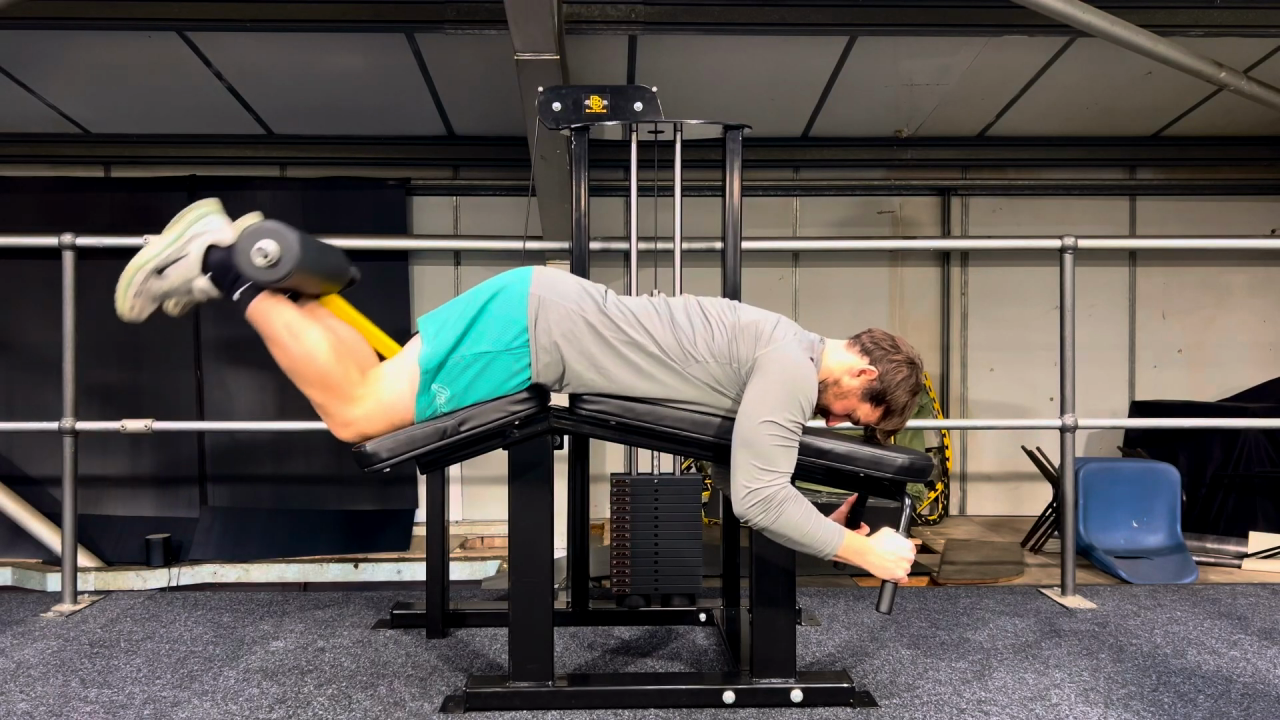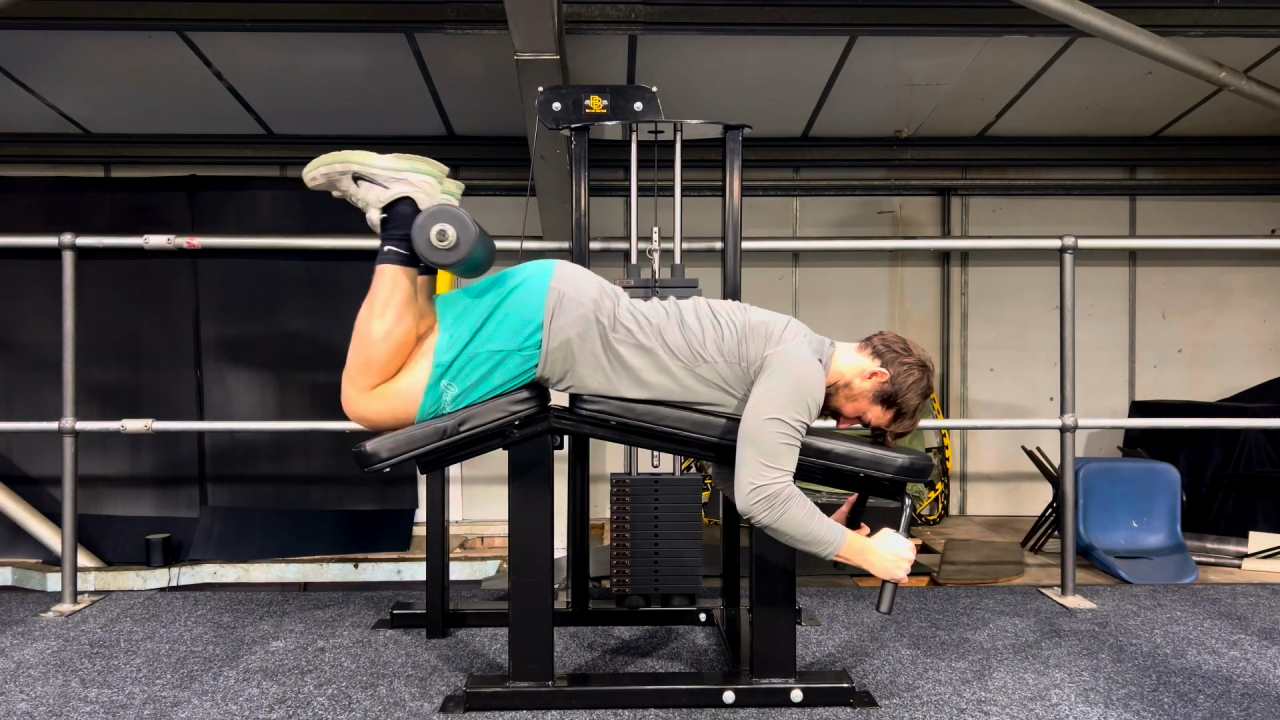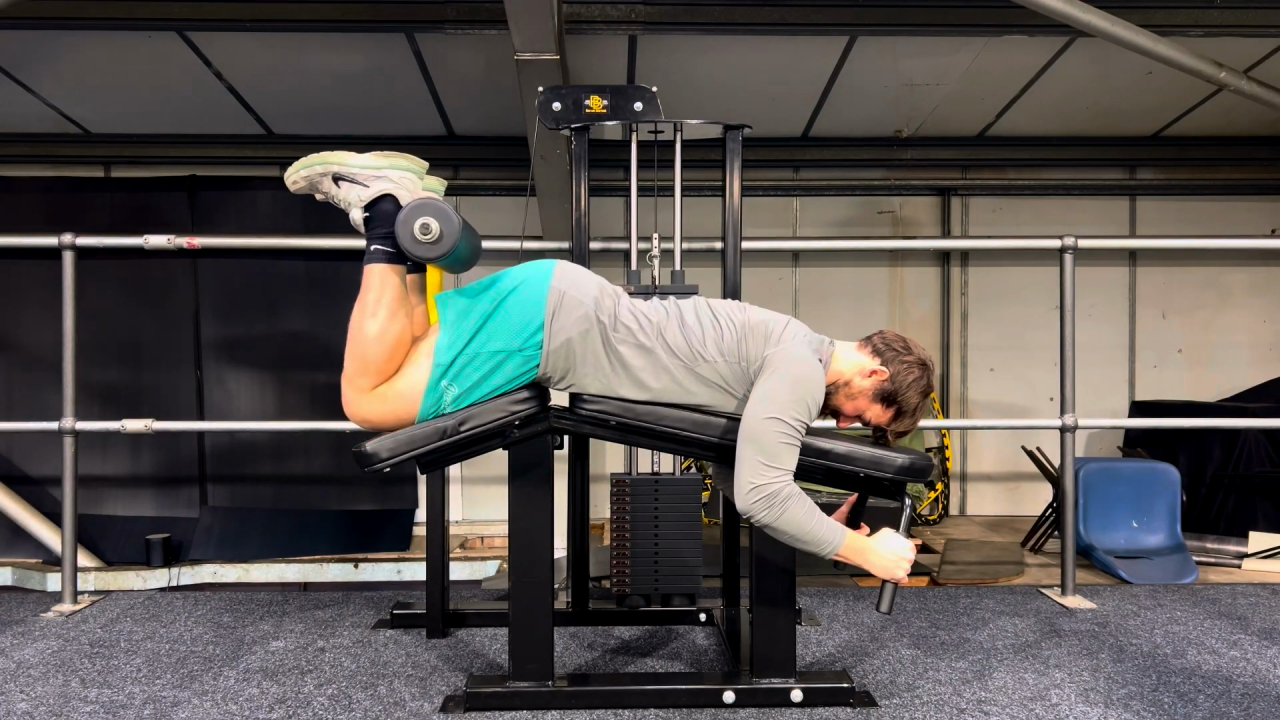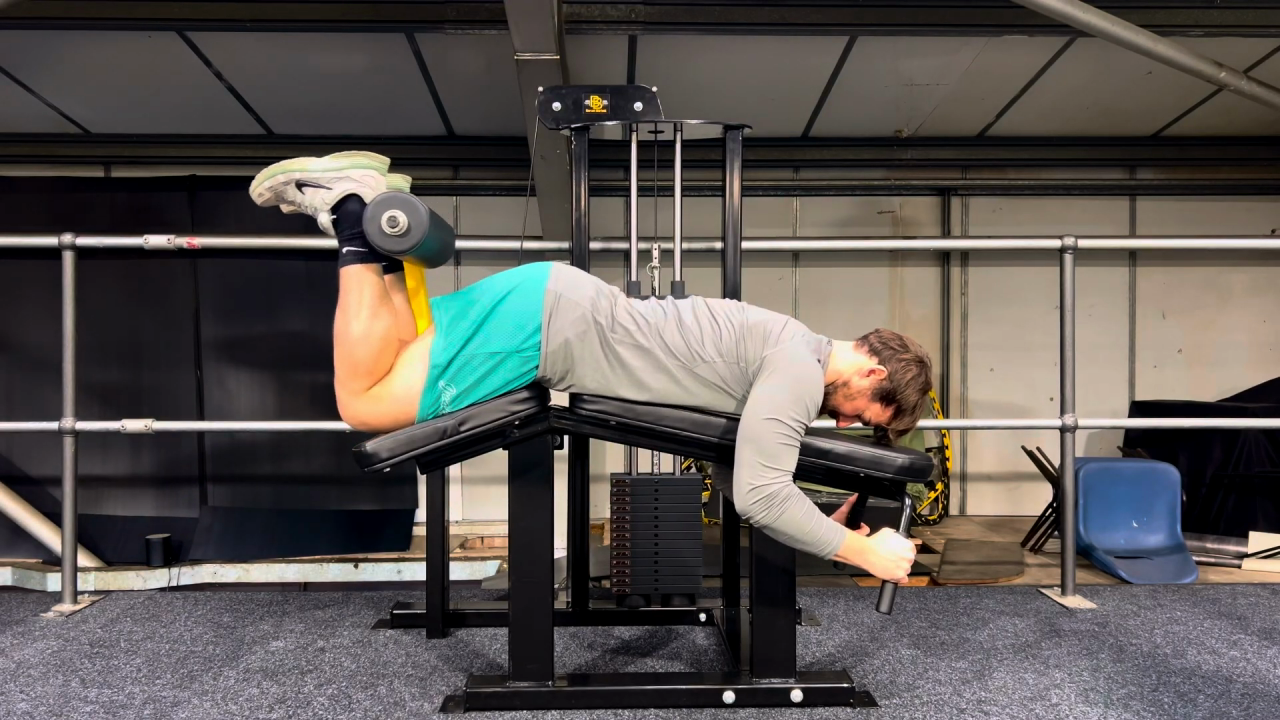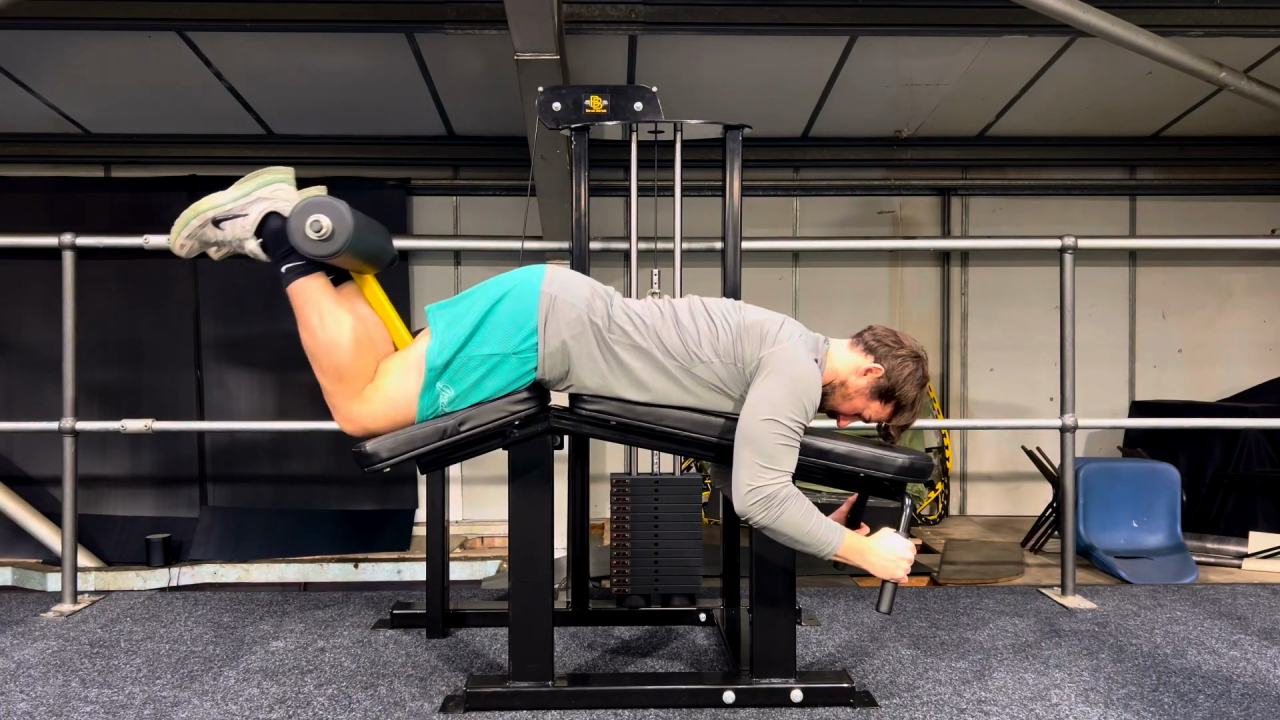
dt=0.5s
person 1, frame 1
left shoulder: (778, 357)
right shoulder: (793, 369)
left elbow: (742, 479)
right elbow: (757, 498)
left wrist: (818, 525)
right wrist: (862, 553)
left hip: (541, 310)
right hip: (534, 326)
left knee: (362, 389)
right knee: (353, 410)
right ankle: (229, 265)
person 1, frame 2
left shoulder: (790, 357)
right shoulder: (801, 370)
left elbow: (739, 476)
right elbow: (761, 495)
left wrist: (823, 524)
right wrist: (865, 552)
left hip: (560, 302)
right hip: (547, 318)
left knee: (394, 366)
right knee: (367, 399)
left ankle: (410, 217)
right ankle: (403, 219)
person 1, frame 3
left shoulder: (787, 353)
right shoulder: (802, 369)
left elbow: (735, 467)
right elbow: (759, 494)
left wrist: (823, 524)
right wrist: (864, 551)
left hip: (557, 305)
right hip: (546, 317)
left knee: (390, 377)
right knee: (367, 399)
left ankle: (399, 215)
right ankle: (386, 212)
person 1, frame 4
left shoulder: (787, 354)
right shoulder: (801, 369)
left elbow: (738, 467)
right elbow: (760, 494)
left wrist: (822, 525)
right wrist: (864, 552)
left hip: (551, 304)
right hip: (542, 319)
left knee: (382, 377)
right knee: (365, 402)
left ankle: (372, 220)
right ankle: (356, 215)
person 1, frame 5
left shoulder: (782, 354)
right shoulder: (797, 369)
left elbow: (734, 469)
right elbow: (757, 497)
left wrist: (818, 520)
right wrist: (861, 551)
left hip: (548, 310)
right hip: (539, 321)
left knee: (374, 385)
right knee: (362, 405)
left ankle: (304, 240)
right ankle: (278, 234)
